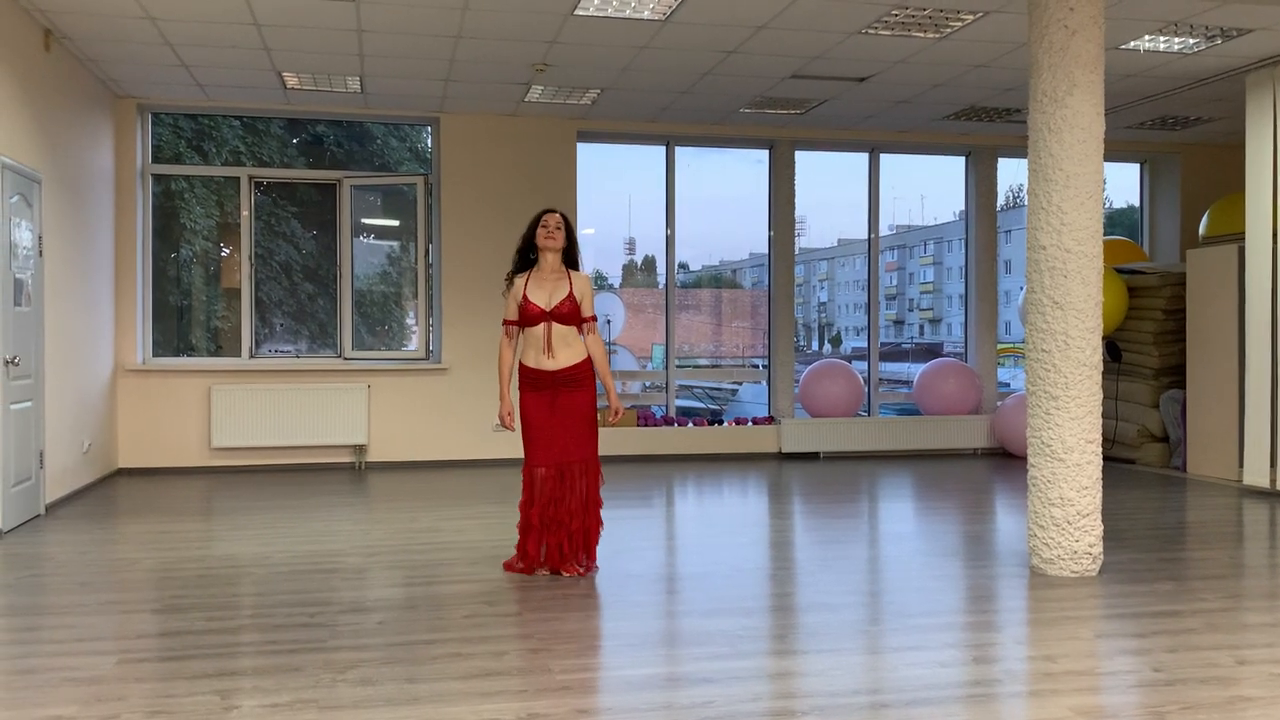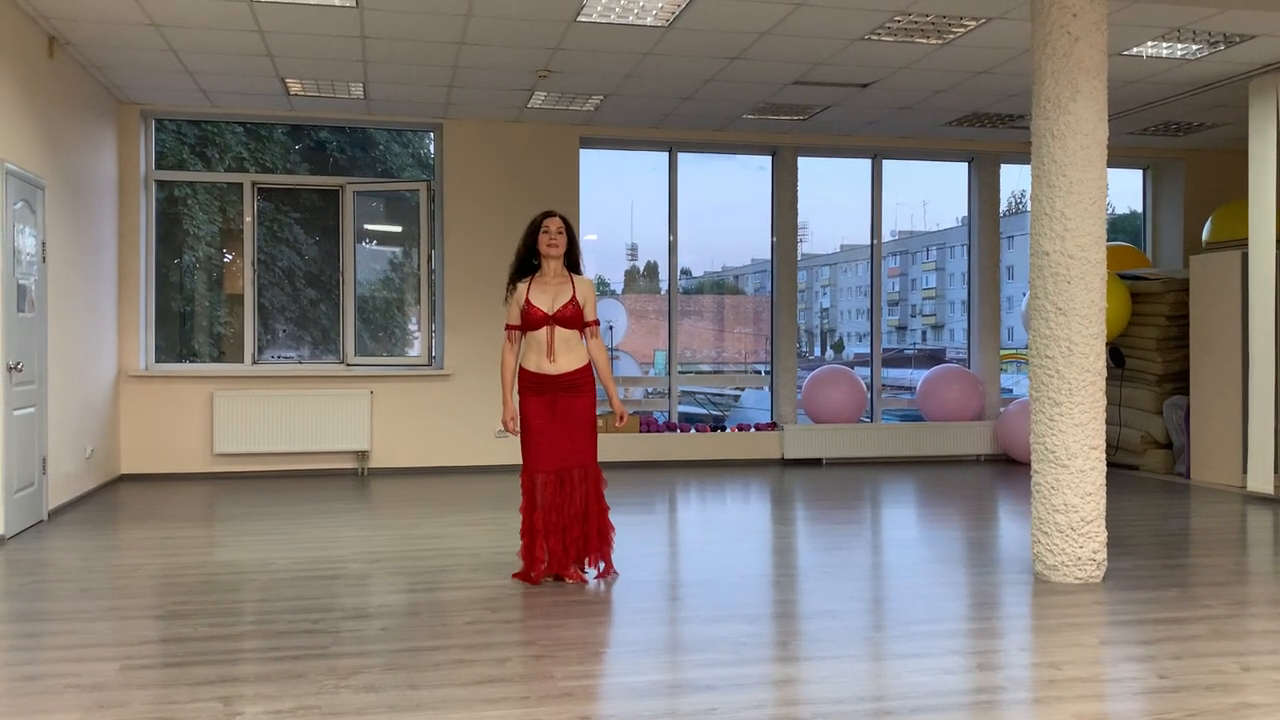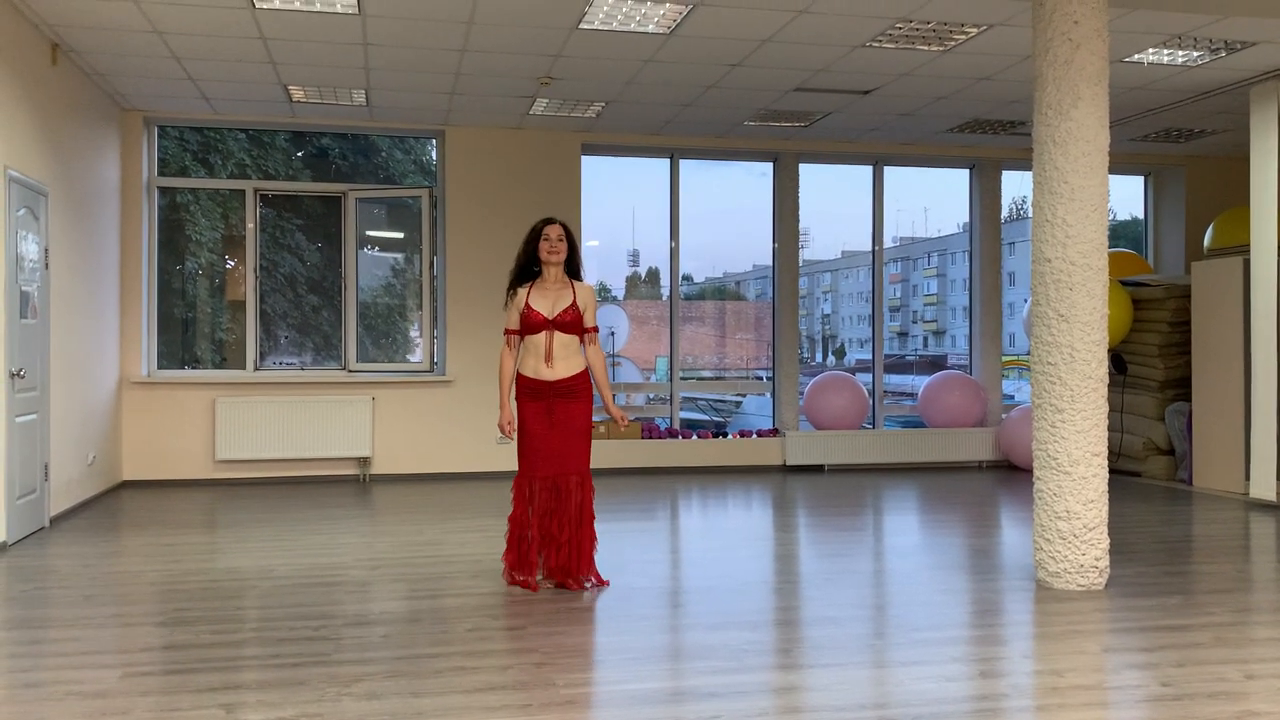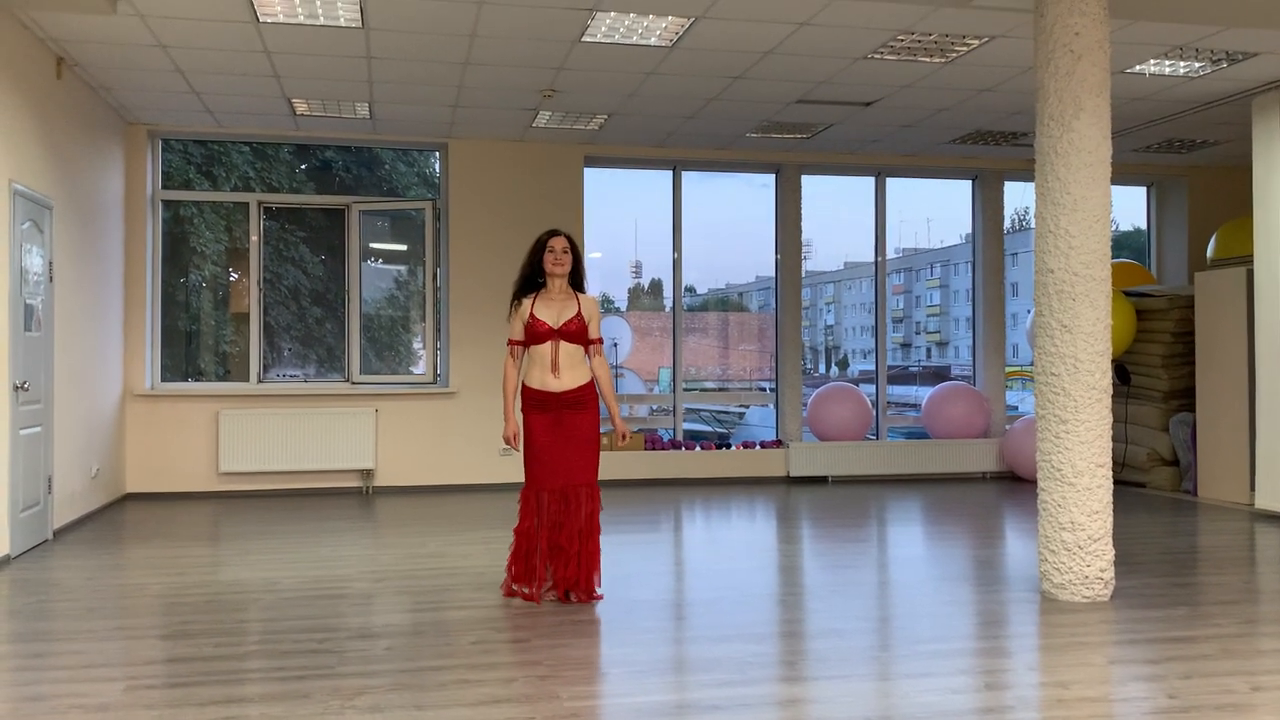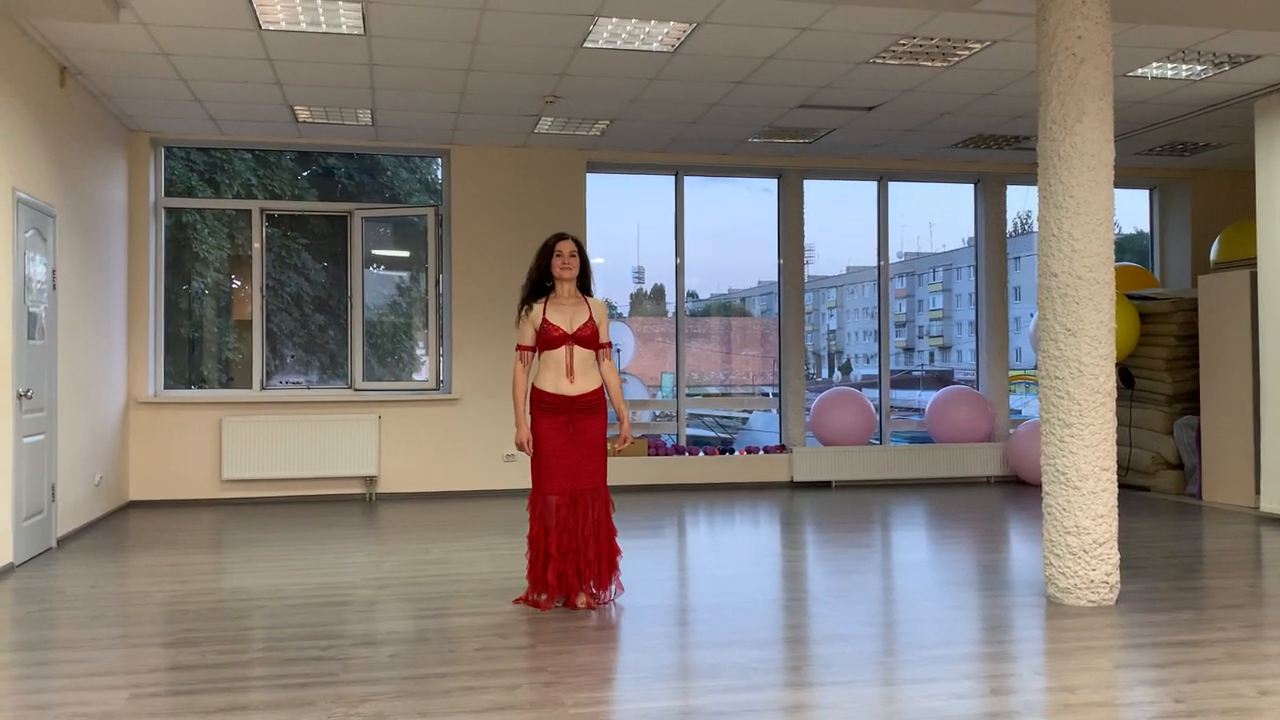
dt=0.4s
person 1, frame 1
left shoulder: (580, 282)
right shoulder: (518, 284)
left elbow: (592, 338)
right elbow: (508, 342)
left wrist: (611, 391)
right wrist: (504, 397)
left hip: (576, 383)
right hip: (534, 386)
left knee: (576, 466)
right knee: (541, 467)
left ankle: (570, 555)
right ankle: (540, 554)
person 1, frame 2
left shoulder: (583, 287)
right shoulder: (520, 289)
left elbow: (595, 342)
right elbow: (510, 346)
left wrist: (613, 397)
right wrist: (507, 402)
left hip: (577, 388)
right hip: (534, 391)
left knee: (577, 471)
right knee: (540, 472)
left ankle: (572, 561)
right ankle: (542, 561)
person 1, frame 3
left shoulder: (583, 293)
right shoulder: (520, 294)
left elbow: (592, 349)
right elbow: (509, 350)
left wrist: (609, 402)
right wrist: (504, 405)
left hip: (574, 394)
right hip: (532, 396)
left knee: (573, 477)
right knee: (537, 478)
left ankle: (571, 567)
right ankle: (539, 566)
person 1, frame 4
left shoulder: (588, 305)
right shoulder: (524, 306)
left elbow: (598, 360)
right elbow: (512, 362)
left wrist: (616, 415)
right wrist: (509, 417)
left hip: (581, 405)
right hip: (538, 407)
left knee: (580, 489)
right knee: (543, 489)
left ankle: (576, 580)
right ankle: (541, 579)
person 1, frame 5
left shoulder: (597, 309)
right shoulder: (534, 310)
left elbow: (607, 364)
right elbow: (521, 367)
left wrist: (624, 417)
right wrist: (520, 422)
left hip: (591, 410)
right hip: (548, 410)
left knee: (589, 493)
right knee: (551, 494)
left ankle: (584, 585)
right ankle: (550, 585)
